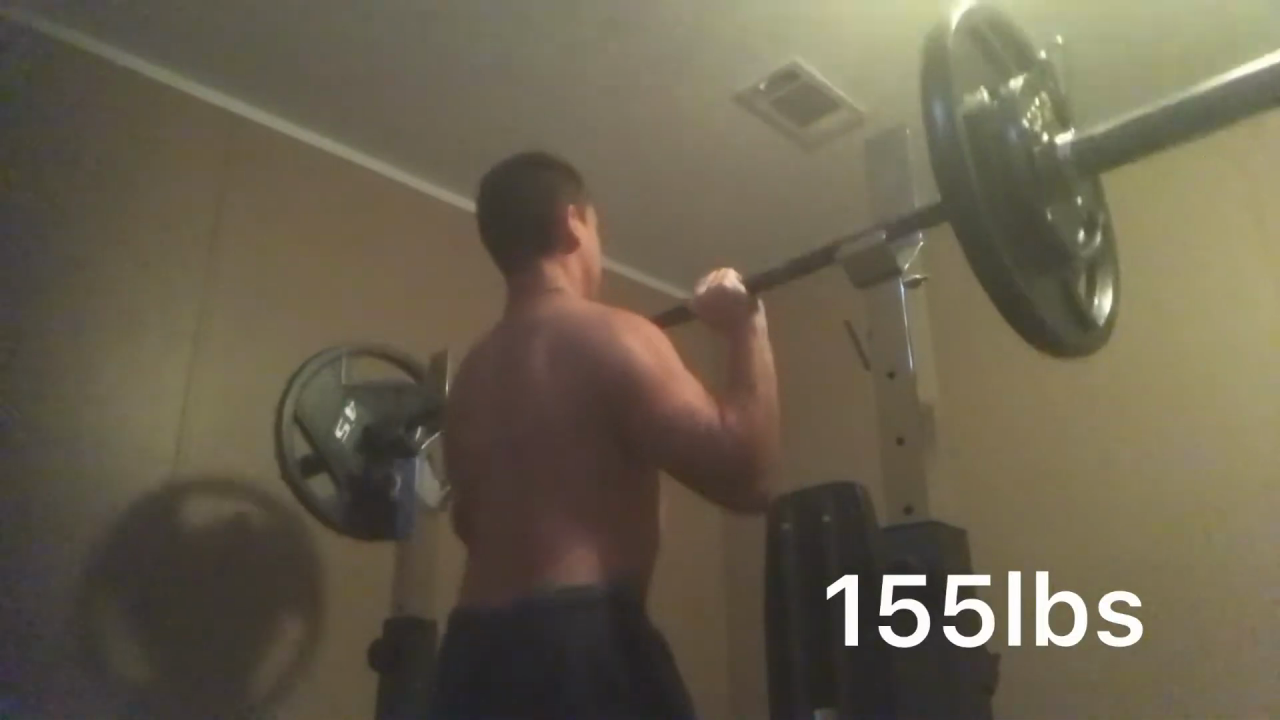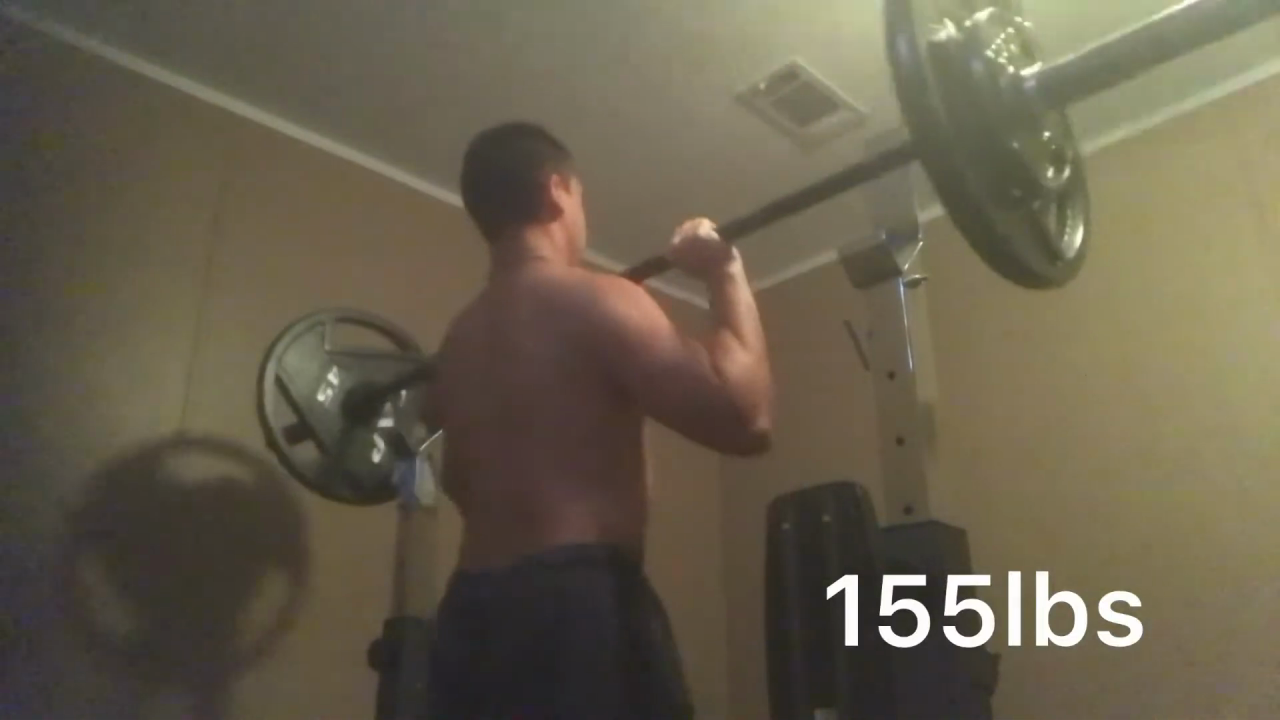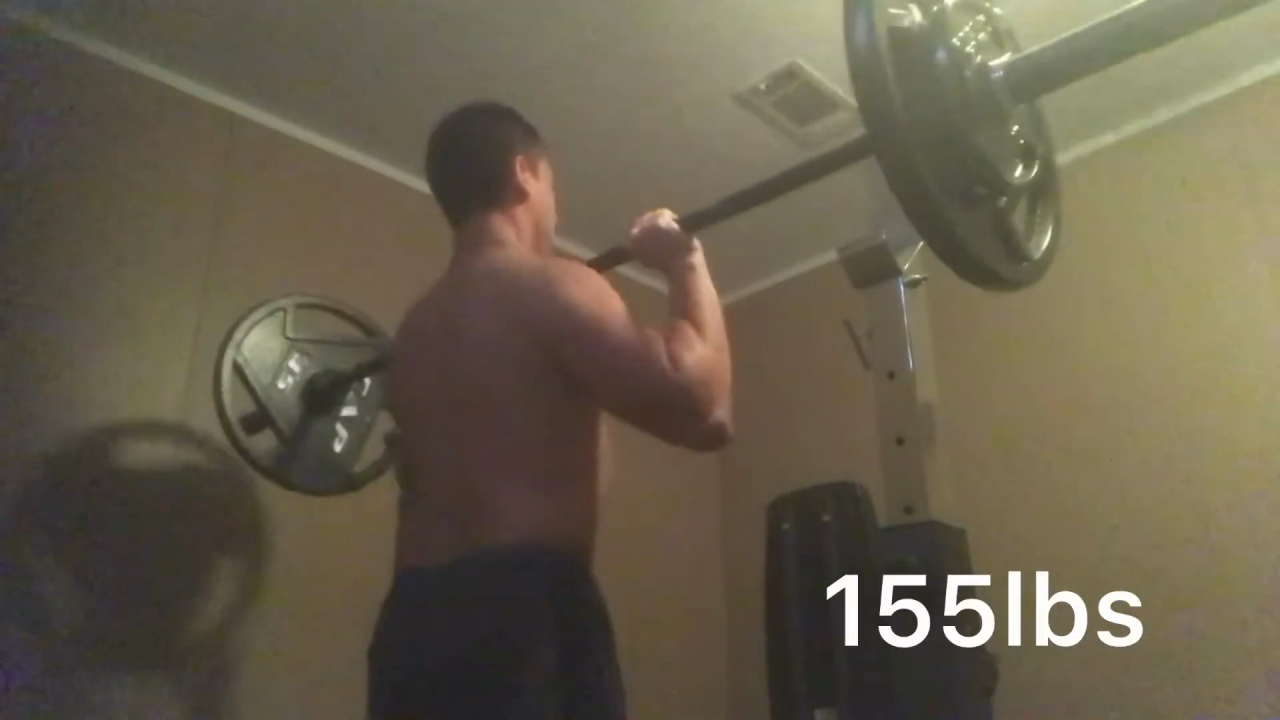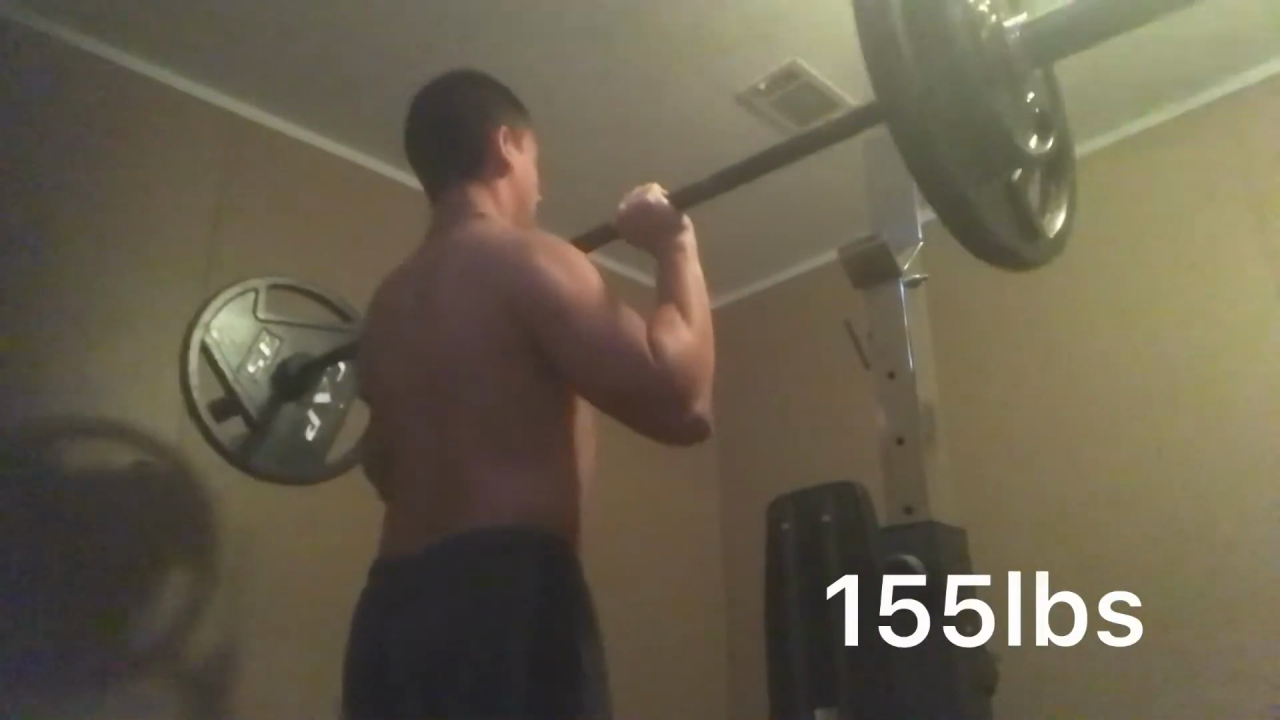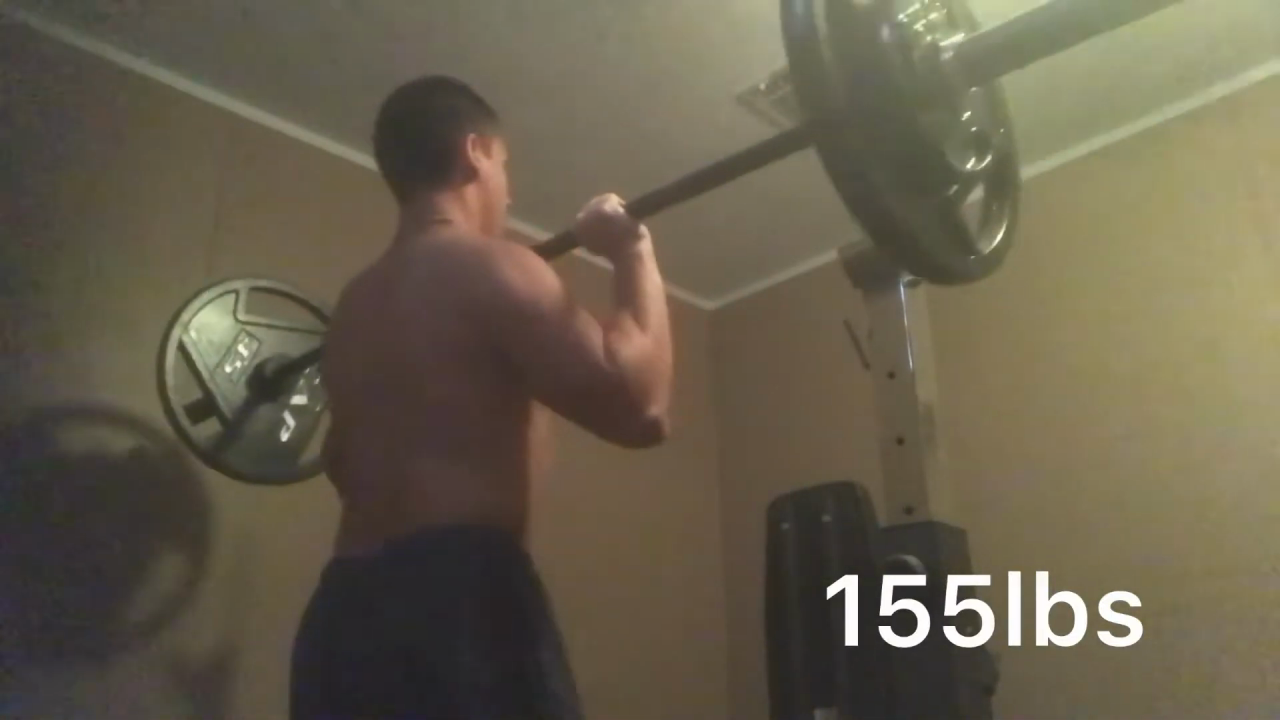
dt=0.4s
person 1, frame 1
left shoulder: (472, 372)
right shoulder: (607, 336)
right elbow: (743, 476)
right wrist: (746, 326)
left hip: (474, 651)
right hip: (578, 646)
person 1, frame 2
left shoulder: (459, 340)
right shoulder: (592, 300)
right elbow: (743, 418)
right wrist: (726, 275)
left hip: (472, 614)
right hip: (575, 607)
person 1, frame 3
left shoulder: (417, 326)
right shoulder: (548, 287)
right elbow: (702, 411)
right wrist: (686, 265)
left hip: (418, 615)
right hip: (516, 612)
person 1, frame 4
left shoulder: (389, 303)
right shoulder: (525, 260)
right elbow: (680, 403)
right wrist: (674, 244)
left hip: (397, 606)
right hip: (500, 601)
person 1, frame 5
left shoulder: (354, 304)
right shoulder: (490, 267)
right elbow: (638, 406)
right wrist: (633, 252)
left hip: (348, 607)
right hip: (452, 599)
